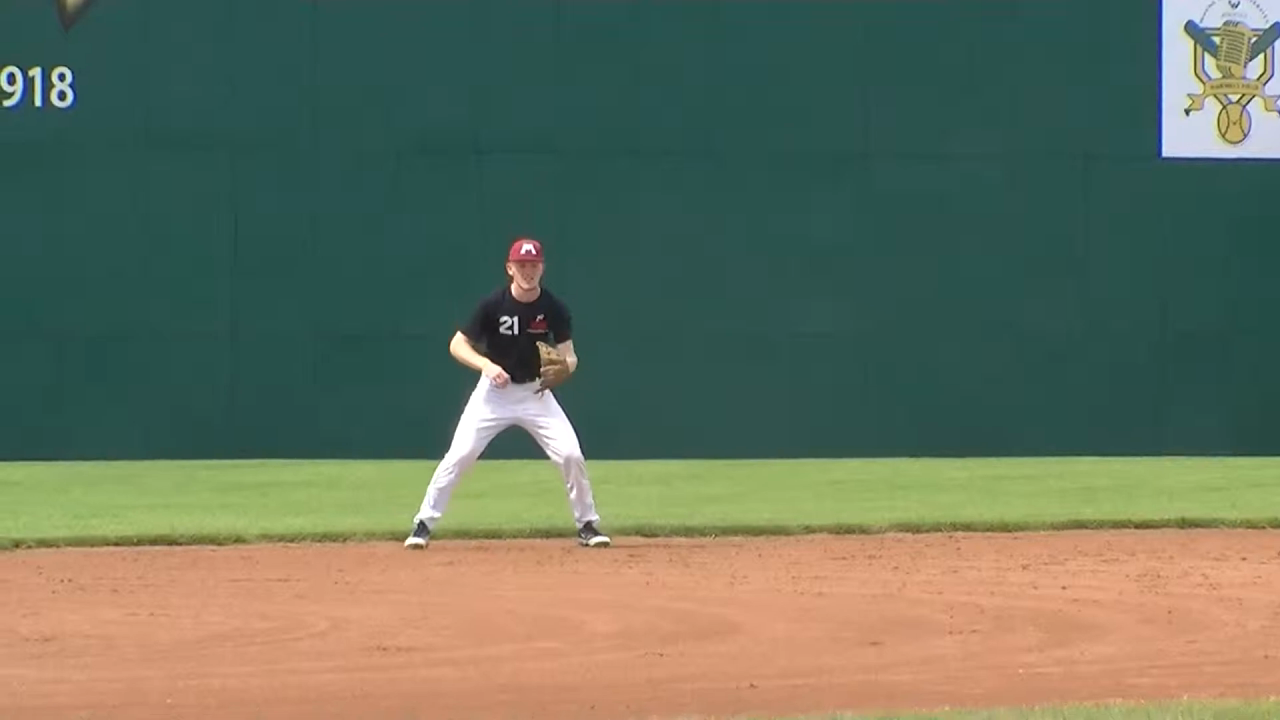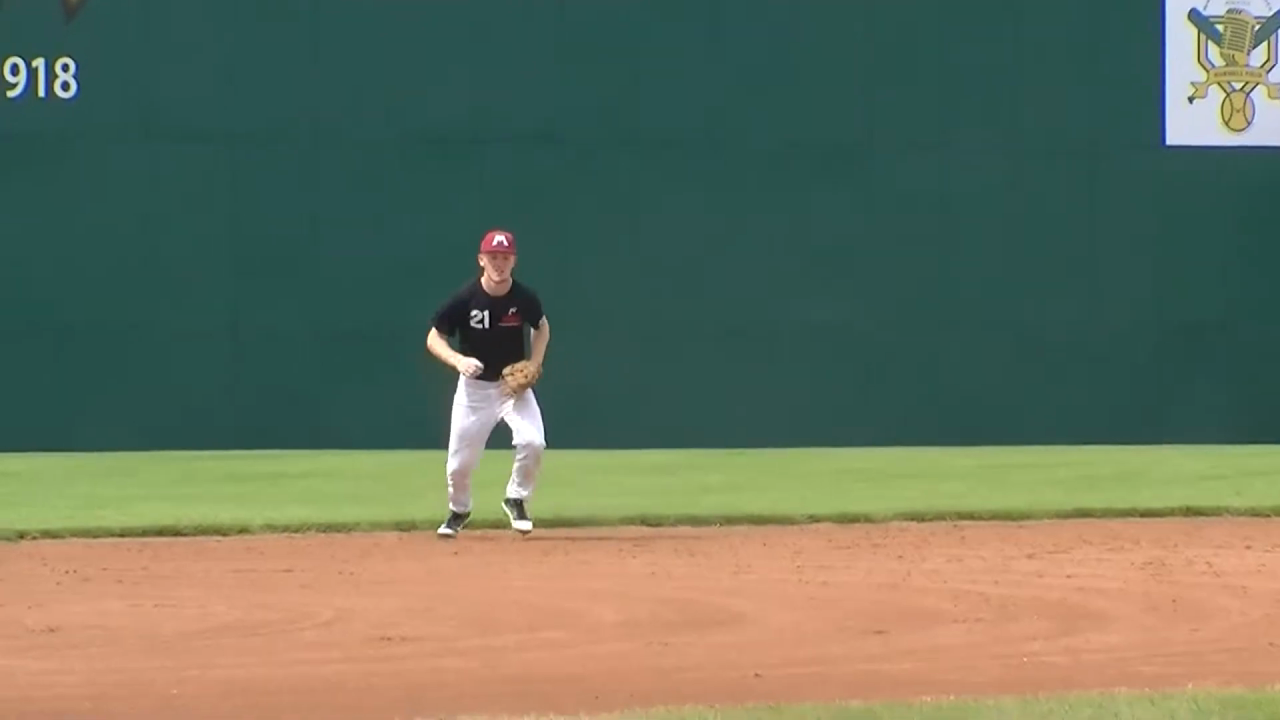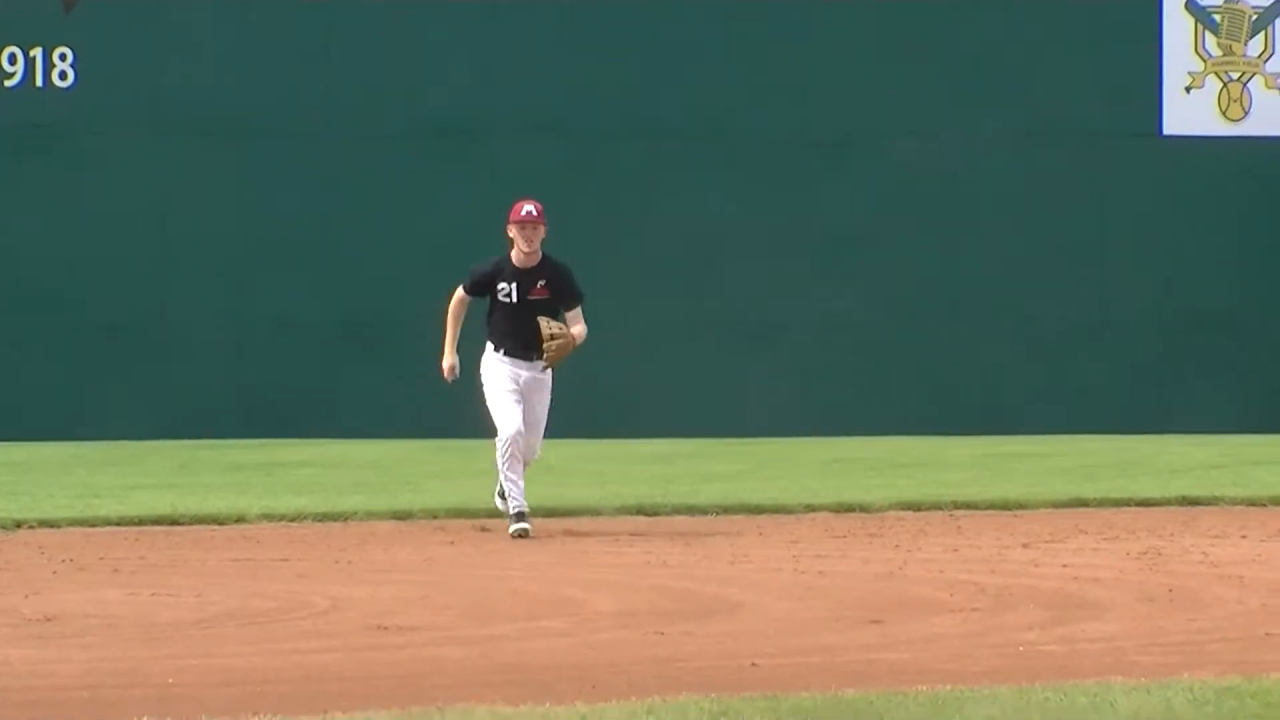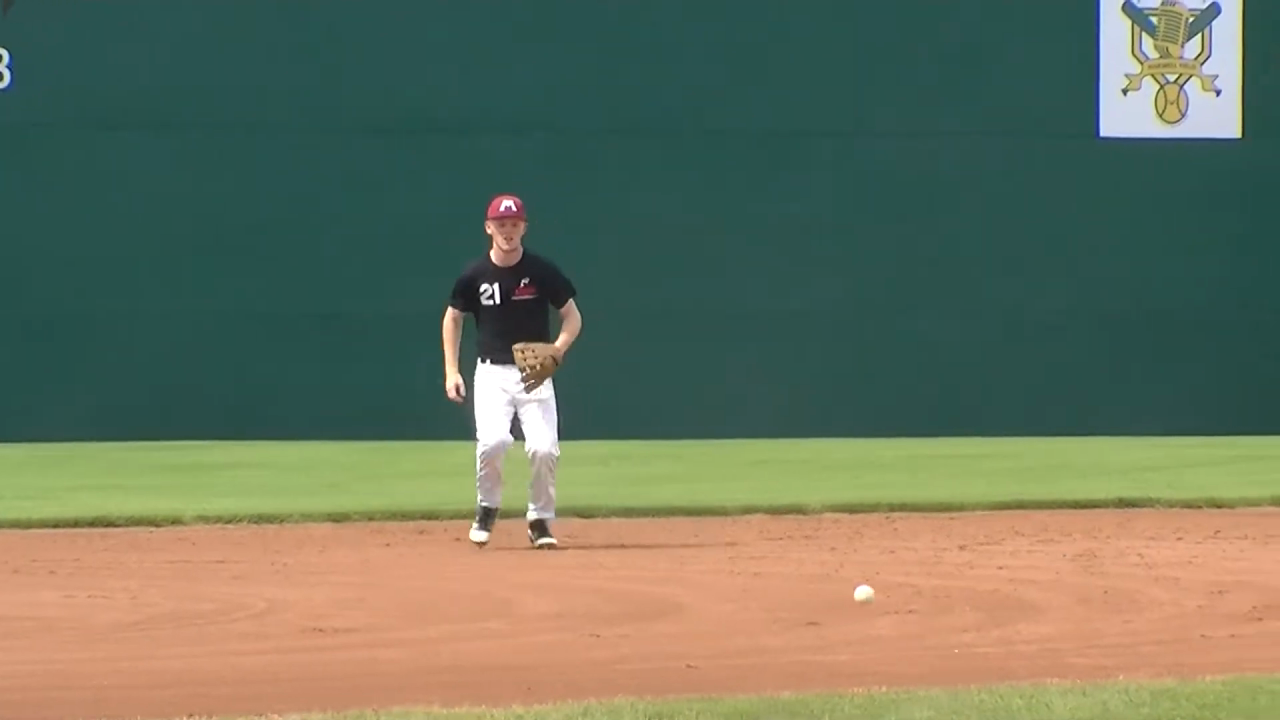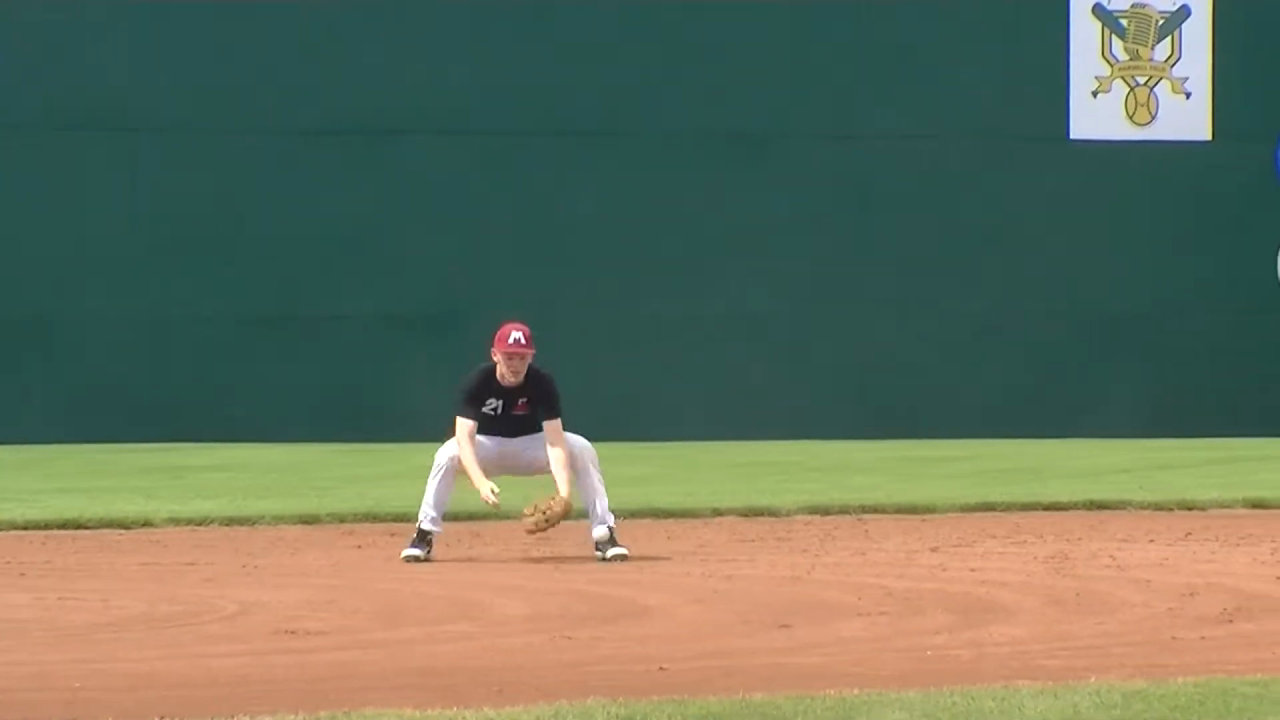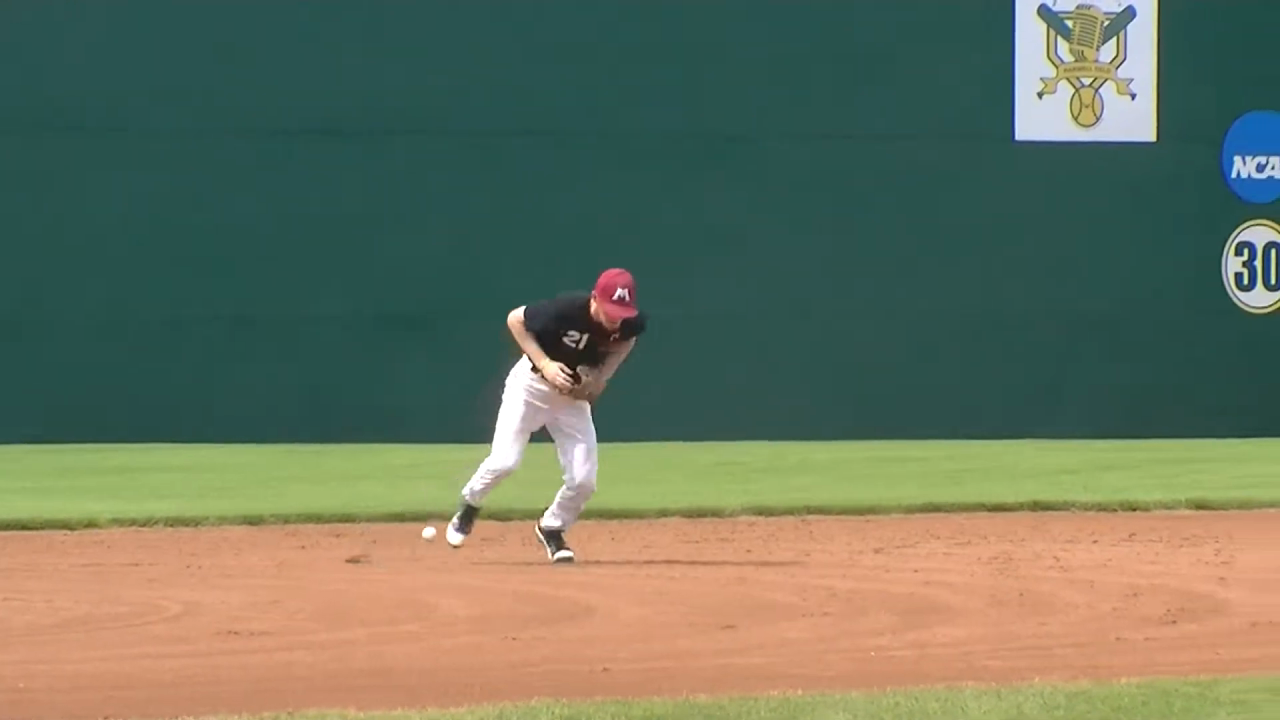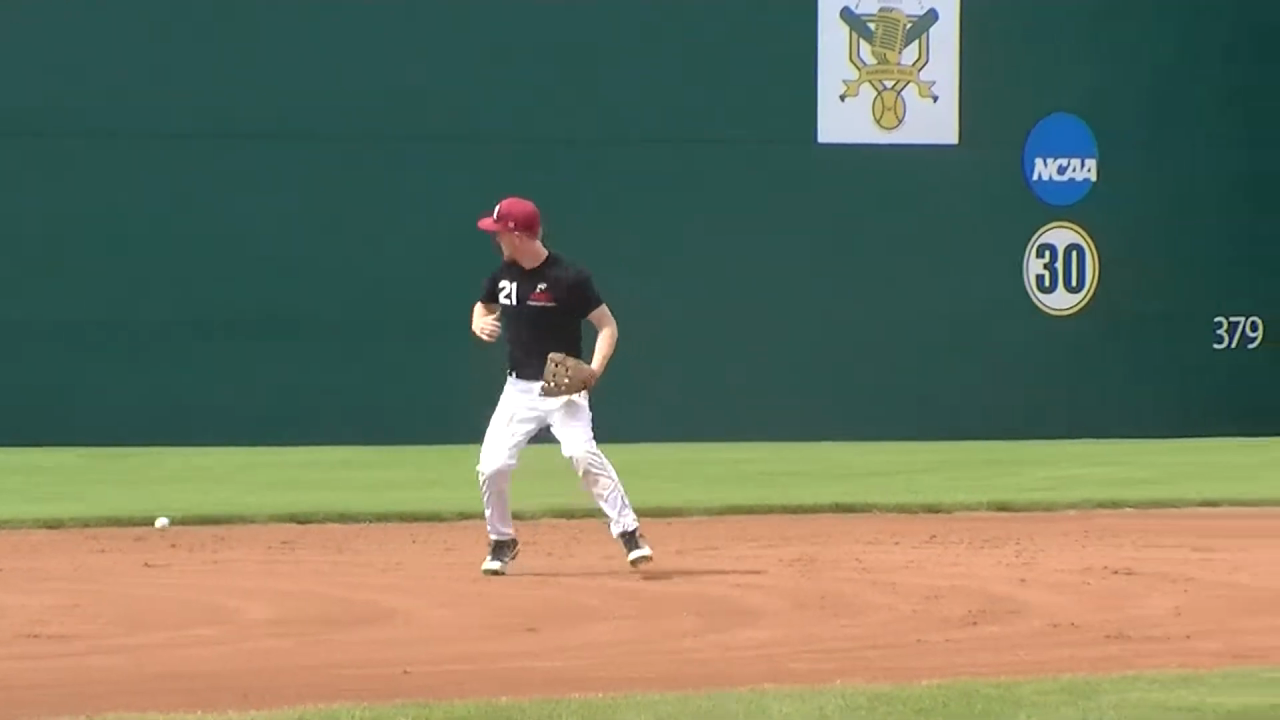
dt=0.5s
person 1, frame 1
left shoulder: (554, 308)
right shoulder: (493, 304)
left elbow: (569, 355)
right elbow: (458, 344)
left wrist: (563, 367)
right wrist: (485, 365)
left hip: (535, 391)
right hip: (494, 391)
left knee: (571, 454)
right knee: (458, 456)
left ankle: (587, 525)
right ankle: (424, 524)
person 1, frame 2
left shoulder: (525, 297)
right shoulder: (462, 299)
left elbow: (542, 327)
right elbow: (434, 339)
left wrist: (534, 365)
right wrist: (457, 359)
right hip: (473, 388)
left knee: (532, 443)
right knee: (460, 464)
left ankle: (516, 499)
right ankle: (459, 511)
person 1, frame 3
left shoulder: (558, 274)
right shoulder: (491, 271)
left elbow: (578, 324)
right elbow: (460, 299)
left wrist: (572, 337)
right wrist: (449, 350)
left hip: (539, 368)
right hip: (499, 363)
left knee: (527, 446)
right knee: (512, 431)
left ankle: (507, 487)
right ankle: (517, 511)
person 1, frame 4
left shoulder: (543, 270)
right shoulder: (474, 274)
left elbow: (572, 316)
right elbow: (452, 318)
left wrist: (558, 347)
right wrist: (451, 370)
right hip: (491, 375)
left knee: (543, 448)
right knee: (494, 442)
left ankle: (539, 519)
right ankle: (487, 506)
person 1, frame 5
left shoulder: (543, 384)
right shoulder: (477, 383)
left elbow: (556, 443)
right elbow: (464, 441)
left wrist: (565, 491)
right wrist: (480, 482)
left hip: (531, 443)
right hip: (485, 442)
left knee: (582, 449)
right knee: (447, 457)
left ankle: (604, 536)
right ankle: (424, 534)
person 1, frame 6
left shoulder: (631, 322)
right shoulder: (565, 308)
right elbow: (515, 320)
left wrist: (601, 378)
right wrist: (545, 364)
left hip: (575, 393)
right hip: (532, 385)
left knee: (583, 480)
right knee: (505, 462)
left ankle: (551, 528)
right ankle: (470, 503)
person 1, frame 7
left shoulder: (569, 278)
right shoulder: (502, 272)
left elbow: (608, 325)
right elbow: (481, 310)
left wrist: (595, 368)
right wrist: (481, 323)
left hip: (563, 391)
right hip: (519, 390)
left knee: (584, 453)
right knee: (493, 466)
left ankle: (630, 533)
right ankle: (502, 540)
